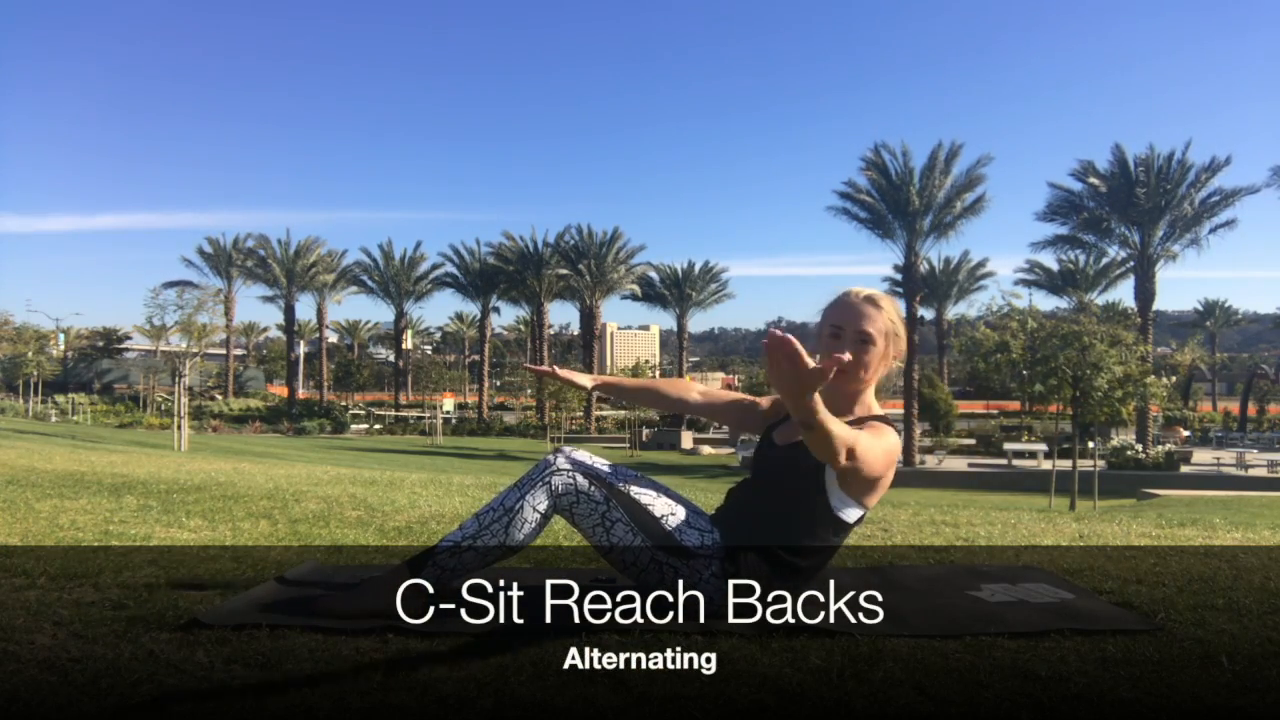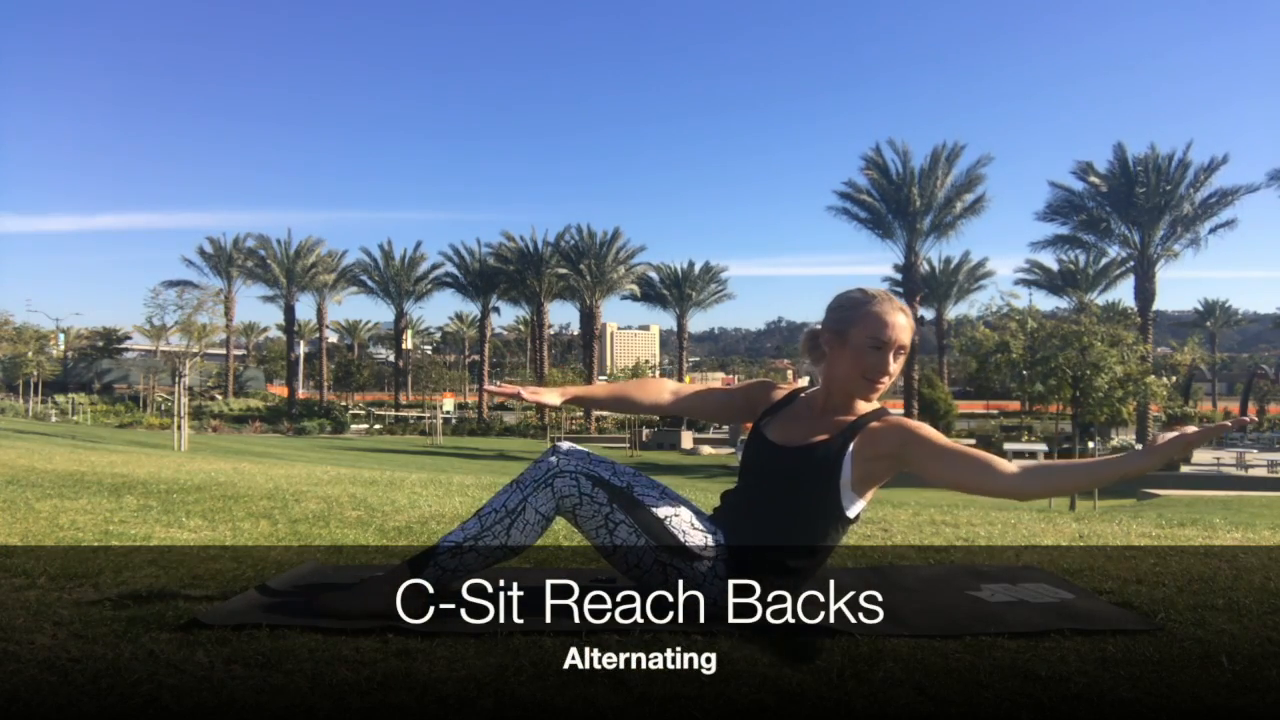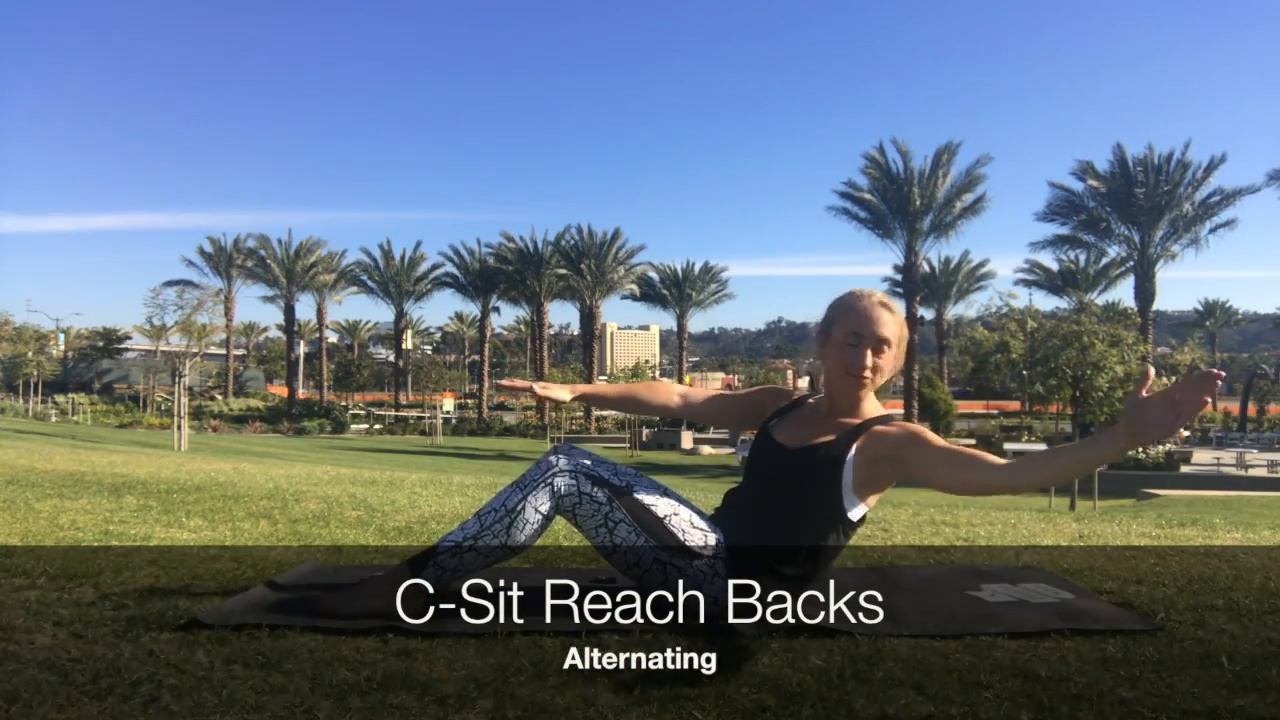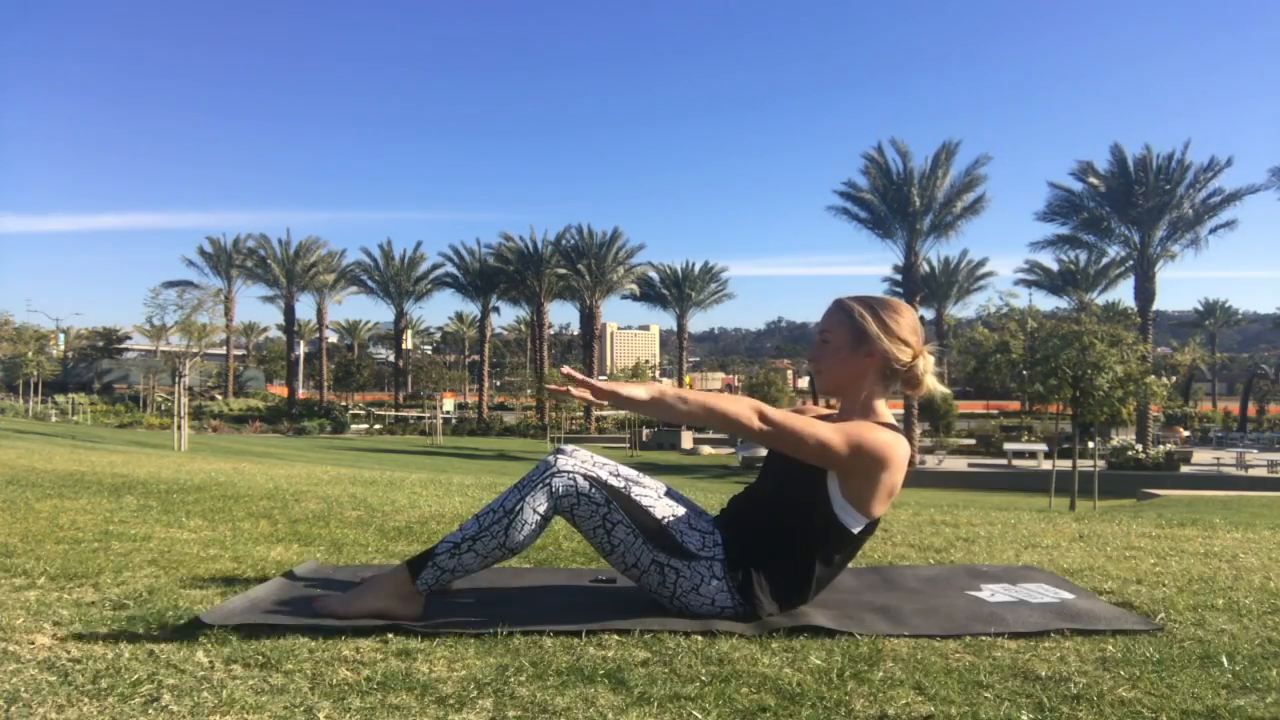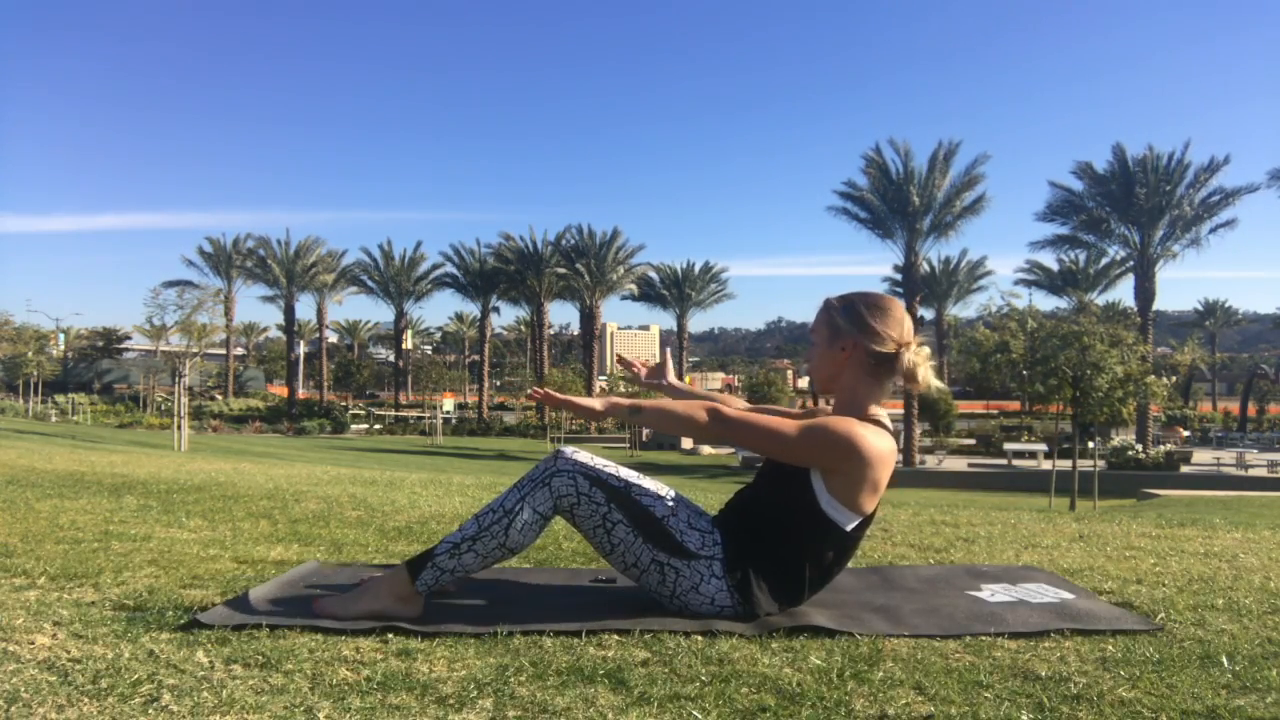
dt=0.5s
person 1, frame 1
left shoulder: (875, 441)
right shoulder: (795, 414)
left elbow: (839, 451)
right elbow: (699, 399)
left wrist: (807, 399)
right wrist: (600, 383)
left hip: (733, 581)
right hip: (717, 552)
left knee: (562, 474)
right knee: (566, 466)
left ankle: (411, 583)
right ankle: (424, 574)
person 1, frame 2
left shoulder: (889, 438)
right shoulder: (774, 400)
left elbow: (1018, 478)
right elbow: (669, 396)
left wrist: (1153, 454)
right wrist: (567, 393)
left hip: (739, 586)
right hip: (713, 557)
left knee: (560, 475)
right knee: (565, 462)
left ankle: (414, 585)
right ankle: (426, 576)
person 1, frame 3
left shoulder: (888, 441)
right shoulder: (782, 405)
left elbow: (1004, 474)
right elbow: (678, 398)
left wrist: (1125, 435)
right wrist: (575, 391)
left hip: (738, 585)
right hip: (710, 557)
left knee: (563, 478)
right knee: (566, 464)
left ankle: (415, 582)
right ankle: (428, 574)
person 1, frame 4
left shoulder: (878, 447)
right shoulder: (826, 422)
left elbow: (755, 421)
right elbow: (728, 414)
left wrist: (648, 393)
right wrist: (621, 396)
left hip: (731, 584)
right hip: (723, 554)
left knee: (561, 479)
right knee: (571, 464)
left ankle: (408, 585)
right ankle: (418, 575)
person 1, frame 5
left shoulder: (858, 442)
right shoulder: (840, 424)
left elbow: (723, 425)
right elbow: (745, 411)
left wrist: (612, 406)
right wrist: (669, 387)
left hip: (727, 584)
right hip: (725, 556)
left knee: (562, 476)
right knee: (570, 469)
left ankle: (408, 586)
right ankle: (419, 576)
